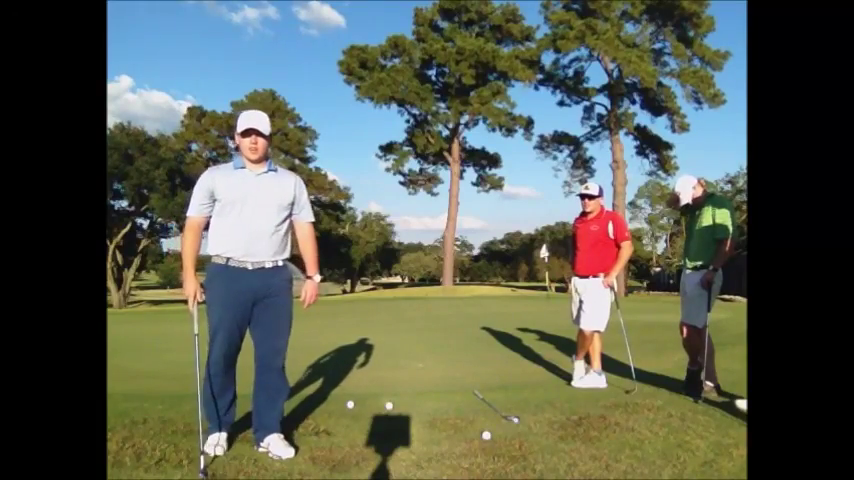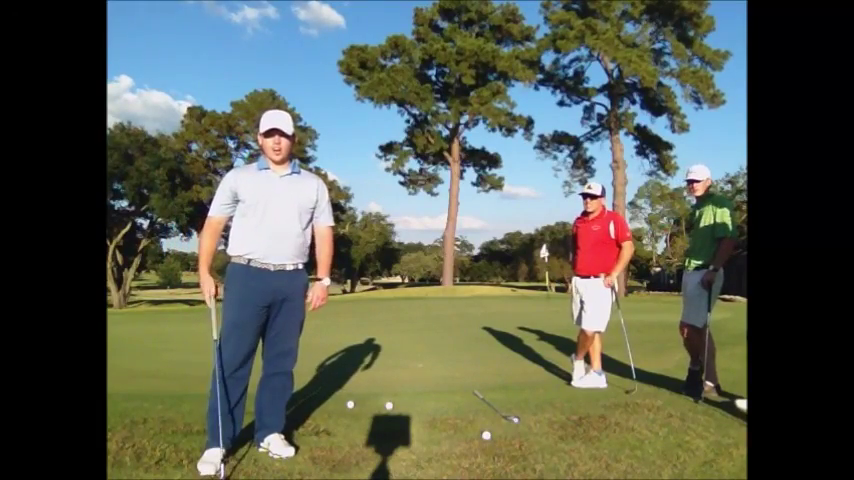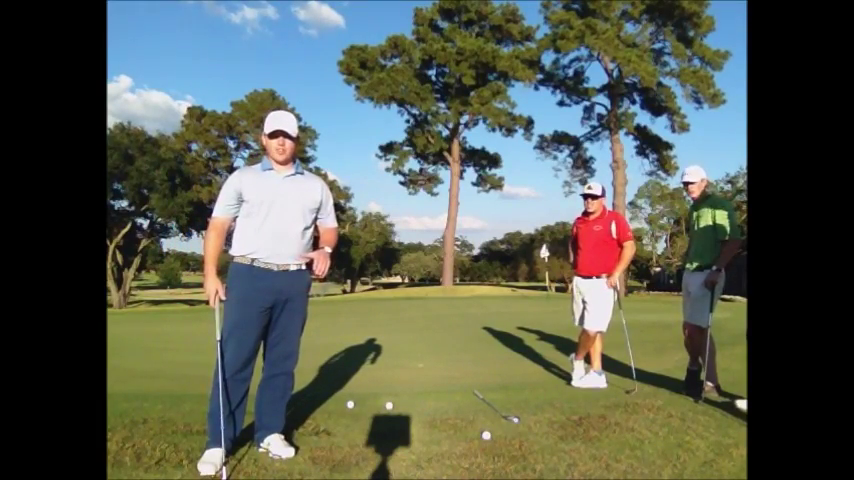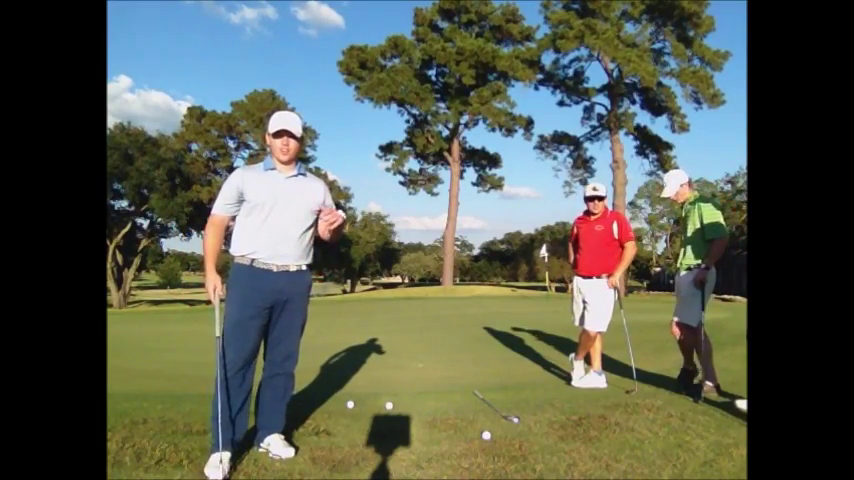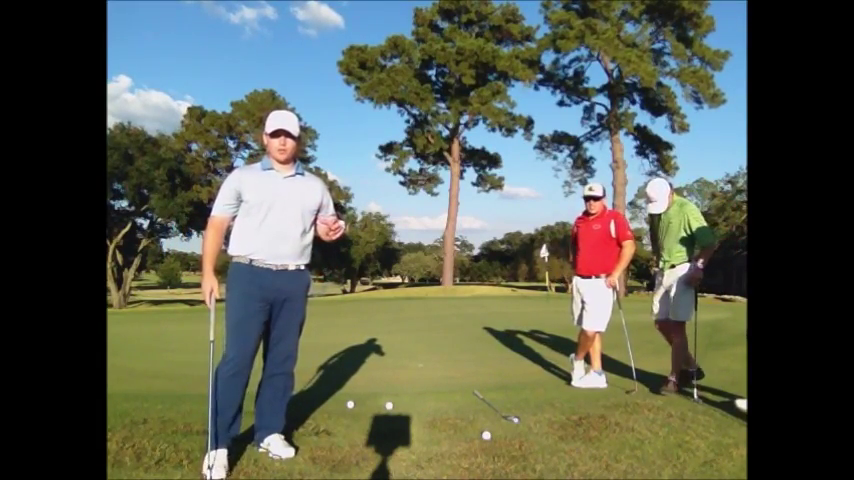
dt=1s
person 1, frame 1
left shoulder: (291, 182)
right shoulder: (214, 177)
left elbow: (304, 229)
right elbow: (193, 226)
left wrist: (312, 275)
right wrist: (189, 274)
left hip: (274, 278)
right hip: (227, 275)
left knee: (272, 356)
right knee: (221, 355)
left ankle: (269, 432)
right ankle: (218, 428)
person 1, frame 2
left shoulder: (313, 184)
right shoulder: (238, 178)
left elbow: (323, 232)
right elbow: (213, 224)
left wrist: (322, 279)
right wrist: (204, 272)
left hip: (292, 281)
right hip: (246, 276)
left knee: (281, 360)
right knee: (232, 360)
left ankle: (270, 432)
right ankle: (218, 442)
person 1, frame 3
left shoulder: (316, 185)
right shoulder: (242, 179)
left elbow: (329, 228)
right elbow: (217, 226)
left wrist: (326, 250)
right wrist: (210, 274)
left hip: (294, 280)
right hip: (249, 276)
left knee: (282, 361)
right knee: (235, 360)
left ankle: (269, 433)
right ankle: (217, 442)
person 1, frame 4
left shoulder: (317, 186)
right shoulder: (244, 177)
left elbow: (327, 234)
right elbow: (216, 223)
left wrist: (337, 222)
right wrist: (210, 270)
left hip: (295, 281)
right hip: (250, 276)
left knee: (282, 361)
right knee: (236, 359)
left ankle: (270, 432)
right ankle: (223, 445)
person 1, frame 5
left shoulder: (315, 186)
right shoulder: (242, 177)
left elbow: (324, 229)
right elbow: (217, 225)
left wrist: (335, 229)
right wrist: (208, 273)
left hip: (294, 280)
right hip: (249, 275)
left knee: (282, 361)
right knee: (238, 357)
left ankle: (269, 432)
right ankle: (218, 444)
person 2, frame 1
left shoulder: (719, 205)
right shoulder: (693, 207)
left elbow: (727, 243)
right elbow: (671, 203)
left wrist: (712, 270)
right wrist: (681, 191)
left hip: (704, 274)
right hip: (688, 273)
left knee: (690, 327)
right knee: (695, 328)
left ankle: (700, 373)
right ankle: (704, 377)
person 2, frame 2
left shoulder: (719, 204)
right shoulder: (696, 208)
left elbow: (728, 241)
left wrist: (712, 270)
right wrist: (688, 258)
left hip: (706, 274)
right hip: (690, 272)
left knee: (688, 327)
right knee: (698, 328)
left ankle: (699, 370)
right ankle: (709, 380)
person 2, frame 3
left shoulder: (719, 205)
right shoulder: (693, 209)
left elbow: (733, 242)
left wrist: (716, 270)
right wrist: (686, 262)
left hip: (707, 274)
right hip: (690, 273)
left knee: (693, 327)
right knee: (695, 328)
left ankle: (700, 372)
right ankle: (705, 377)
person 2, frame 4
left shoulder: (704, 205)
right shoulder: (686, 208)
left elbow: (721, 239)
left wrist: (705, 268)
right wrist: (681, 265)
left hip: (697, 273)
right hip: (684, 273)
left knee: (680, 326)
right knee: (692, 328)
left ankle: (690, 369)
right ankle: (709, 381)
person 2, frame 5
left shoulder: (687, 209)
right shoulder: (655, 211)
left elbow: (709, 243)
left wrist: (699, 267)
left hip: (682, 271)
right hip: (663, 271)
left knee: (676, 326)
right knee: (661, 323)
left ankle: (674, 378)
right ankle: (689, 366)
person 3, frame 1
left shoulder: (612, 219)
right shoulder: (578, 222)
left elbow: (627, 247)
left wrist: (612, 274)
right wrist: (573, 274)
left hip: (599, 283)
right hip: (579, 281)
left knee: (588, 328)
right knee: (590, 329)
left ankle: (578, 361)
right ankle: (596, 374)
person 3, frame 2
left shoulder: (613, 219)
right shoulder: (579, 222)
left elbow: (628, 247)
left wrist: (614, 274)
right wrist: (574, 270)
left hip: (600, 283)
right hip: (579, 281)
left knee: (590, 328)
right knee: (589, 329)
left ankle: (578, 360)
right ankle: (596, 374)
person 3, frame 3
left shoulder: (615, 219)
right shoulder: (579, 222)
left elbow: (630, 247)
left wrist: (616, 274)
right wrist: (574, 267)
left hip: (602, 283)
right hip: (580, 282)
left knee: (593, 328)
right knee: (590, 329)
left ankle: (577, 359)
right ankle: (596, 374)
person 3, frame 4
left shoulder: (616, 219)
right shoulder: (579, 222)
left elbow: (631, 247)
right elbow: (572, 244)
left wrist: (617, 274)
right wrist: (573, 266)
left hip: (603, 283)
right hip: (581, 282)
left knee: (593, 329)
right knee: (589, 329)
left ankle: (577, 359)
right ankle: (597, 374)
person 3, frame 5
left shoulder: (615, 218)
right shoulder: (579, 221)
left elbow: (629, 246)
left wrist: (615, 274)
right wrist: (574, 266)
left hip: (602, 283)
right hip: (580, 281)
left knee: (591, 329)
right knee: (590, 329)
left ankle: (578, 359)
right ankle: (597, 374)
